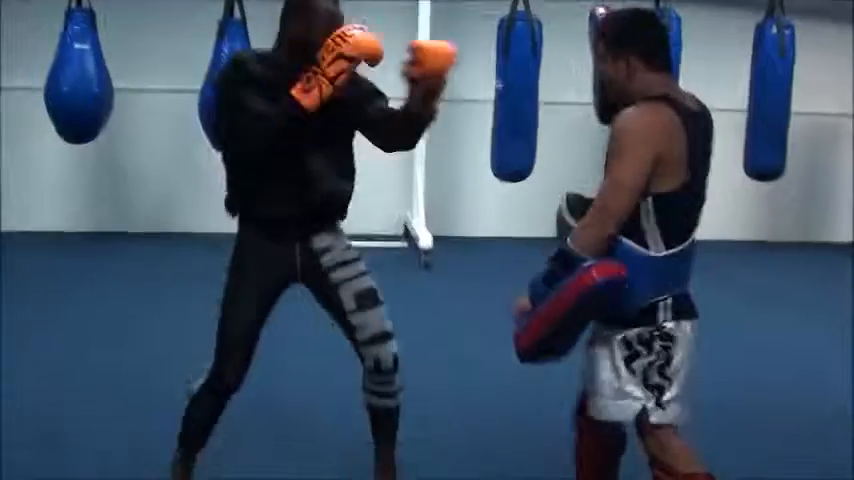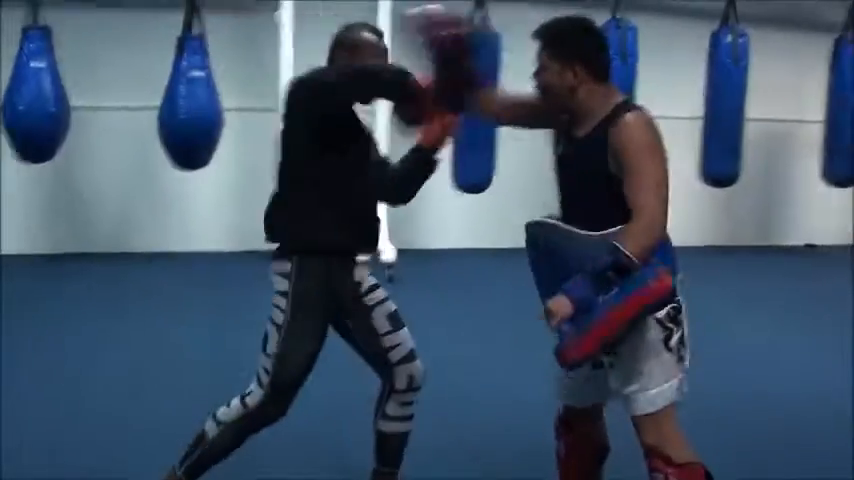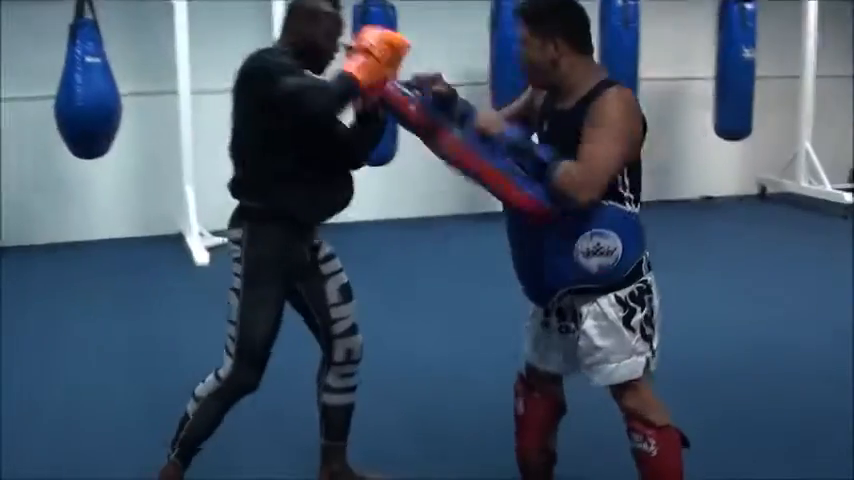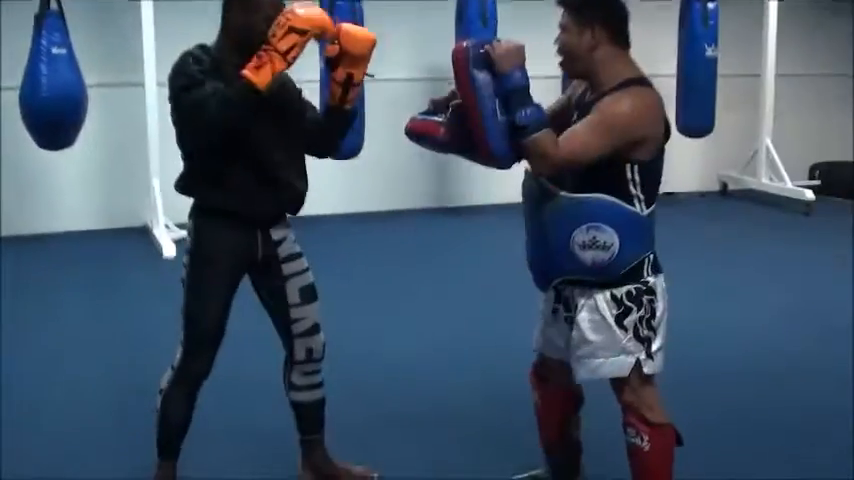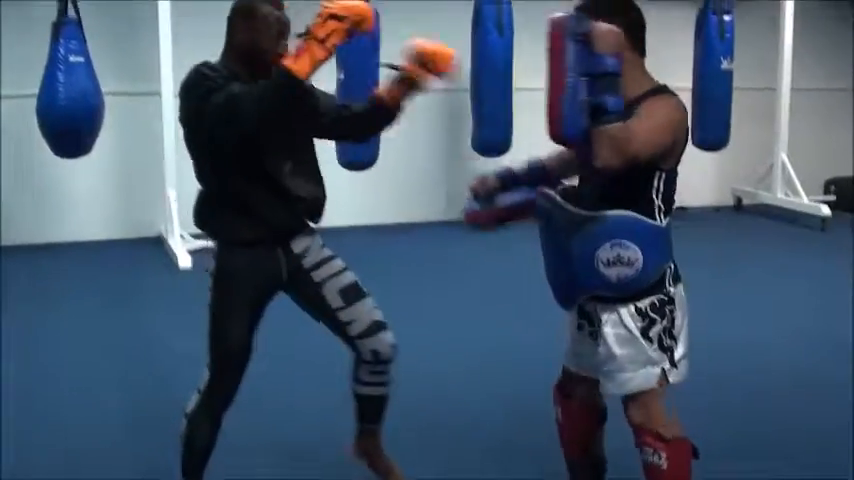
dt=0.3s
person 1, frame 1
left shoulder: (641, 121)
right shoulder: (689, 109)
left elbow: (602, 224)
left wrist: (540, 289)
left hip: (645, 313)
right hip: (635, 303)
left knee: (660, 437)
right knee: (595, 414)
person 1, frame 2
left shoulder: (631, 127)
right shoulder: (566, 116)
left elbow: (648, 227)
right elbow: (489, 105)
left knee: (656, 433)
right knee: (577, 421)
person 1, frame 3
left shoulder: (613, 104)
right shoulder: (547, 98)
left elbow: (583, 187)
right elbow: (493, 133)
left wrist: (510, 146)
right wrist: (444, 98)
left hip: (612, 283)
right hip: (564, 278)
left knee: (633, 396)
right knee: (538, 382)
person 1, frame 4
left shoulder: (635, 105)
right shoulder: (585, 90)
left elbow: (552, 157)
right elbow: (542, 132)
left wrist: (513, 80)
right wrist: (467, 107)
left hip: (618, 280)
right hip: (572, 269)
left knee: (633, 389)
right knee: (551, 371)
person 1, frame 5
left shoulder: (662, 109)
right shoulder: (602, 99)
left elbow: (611, 154)
right elbow: (568, 161)
right wrist: (507, 179)
left hip: (639, 290)
left knee: (644, 407)
right knee: (574, 389)
person 2, frame 1
left shoulder: (344, 81)
right shoulder: (243, 73)
left elbow: (394, 130)
right elbow: (253, 138)
left wrist: (426, 90)
right wrist: (319, 82)
left hip: (321, 239)
right hip: (264, 241)
left knee: (382, 357)
right knee: (227, 370)
person 2, frame 2
left shoulder: (347, 127)
right shoulder: (316, 93)
left elbow: (396, 188)
right elbow: (379, 77)
left wrist: (433, 134)
left hip: (343, 269)
right hip: (305, 269)
left knee: (405, 373)
right knee: (270, 397)
person 2, frame 3
left shoulder: (301, 81)
right shoulder: (265, 68)
left elbow: (349, 152)
right elbow: (316, 106)
left wrist: (374, 91)
right wrist: (364, 61)
left hip: (305, 234)
right hip: (263, 234)
left knee: (344, 348)
right knee: (243, 369)
person 2, frame 4
left shoulder: (277, 82)
right shoulder: (196, 68)
left elbow: (323, 141)
right elbow: (211, 122)
left wrist: (345, 81)
right wrist: (273, 59)
left hip: (273, 231)
right hip: (218, 231)
left knee: (307, 345)
right knee: (195, 359)
person 2, frame 5
left shoulder: (287, 94)
right shoulder: (204, 86)
left elbow: (352, 124)
right elbow: (246, 113)
left wrist: (406, 80)
right wrist: (312, 48)
left hip: (298, 242)
right hip: (242, 253)
left knee: (377, 344)
right knee: (222, 381)
